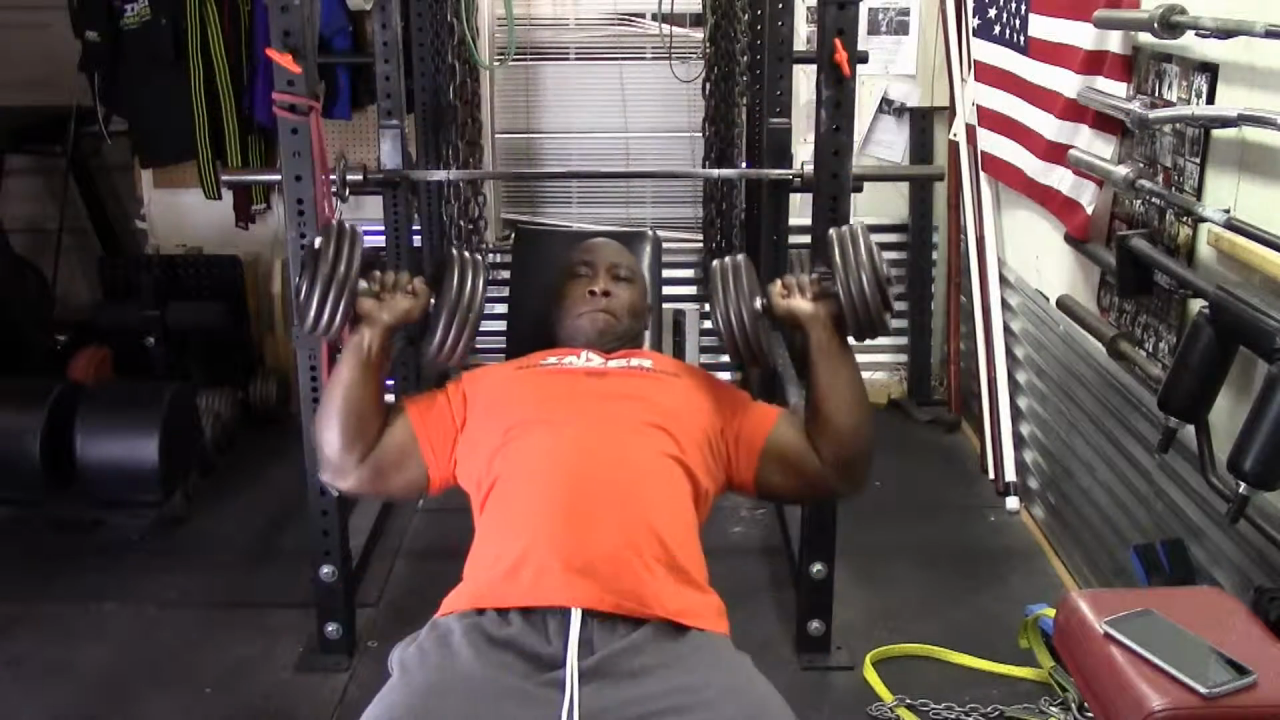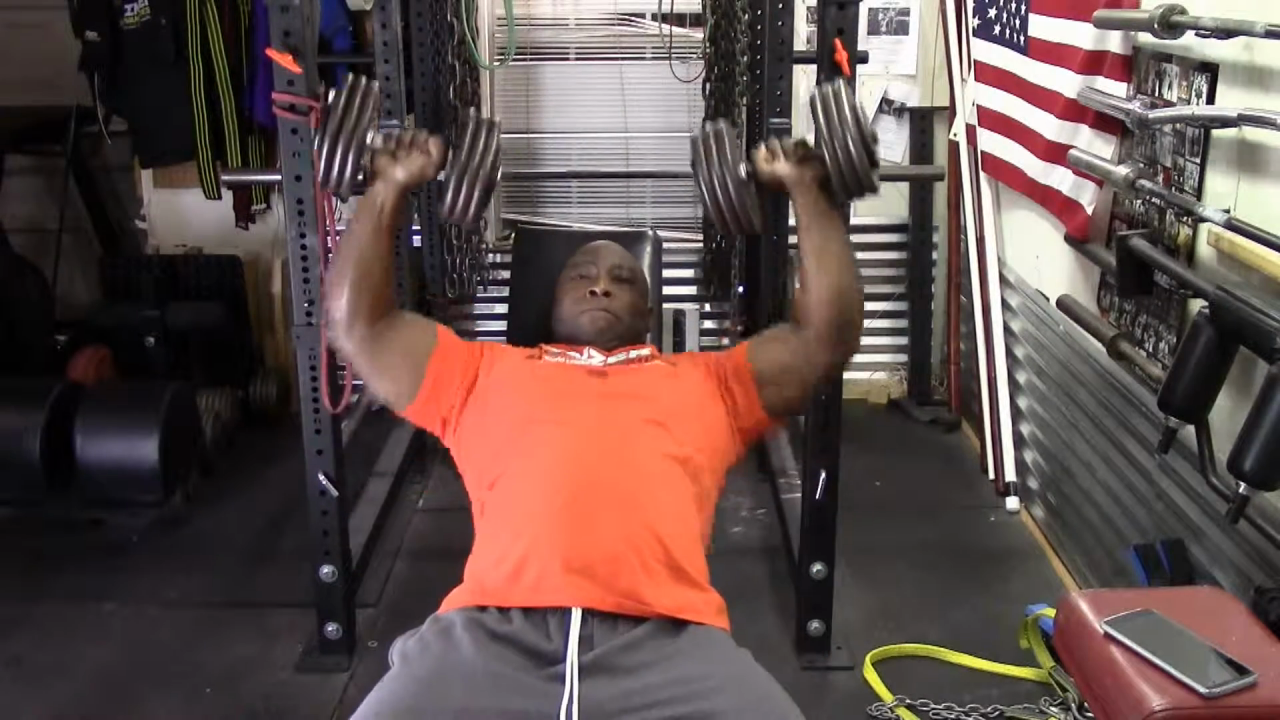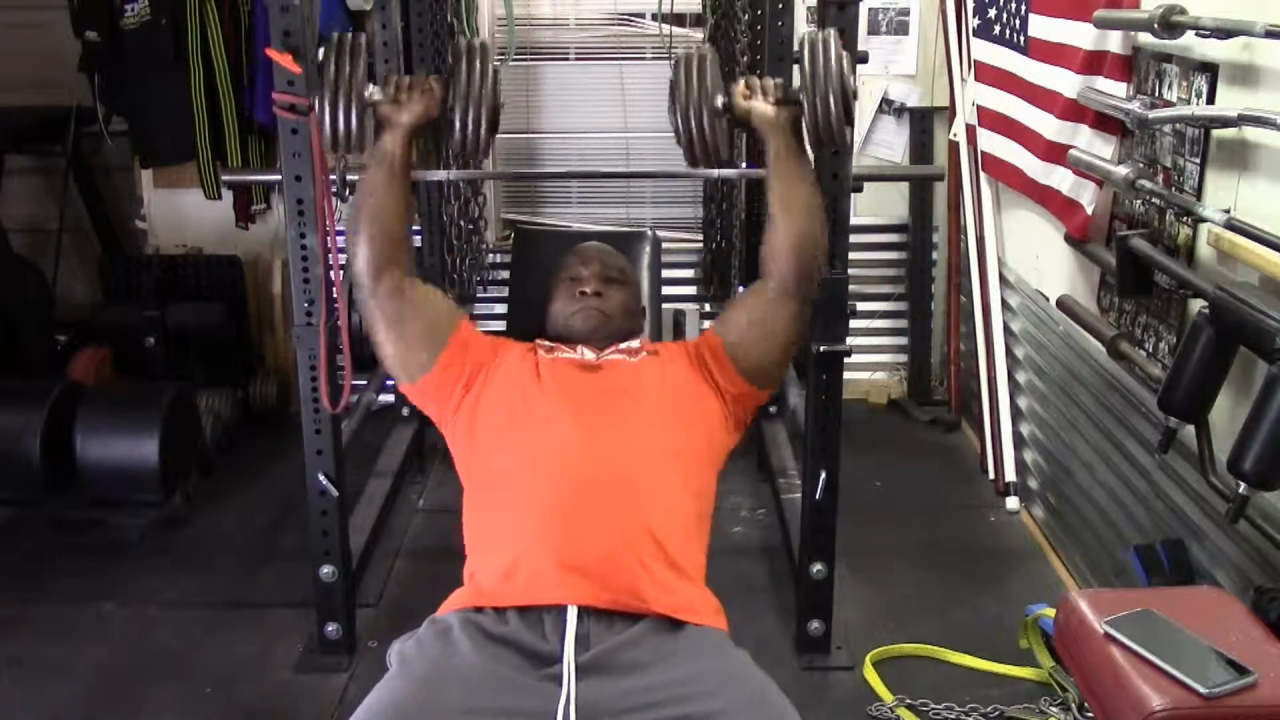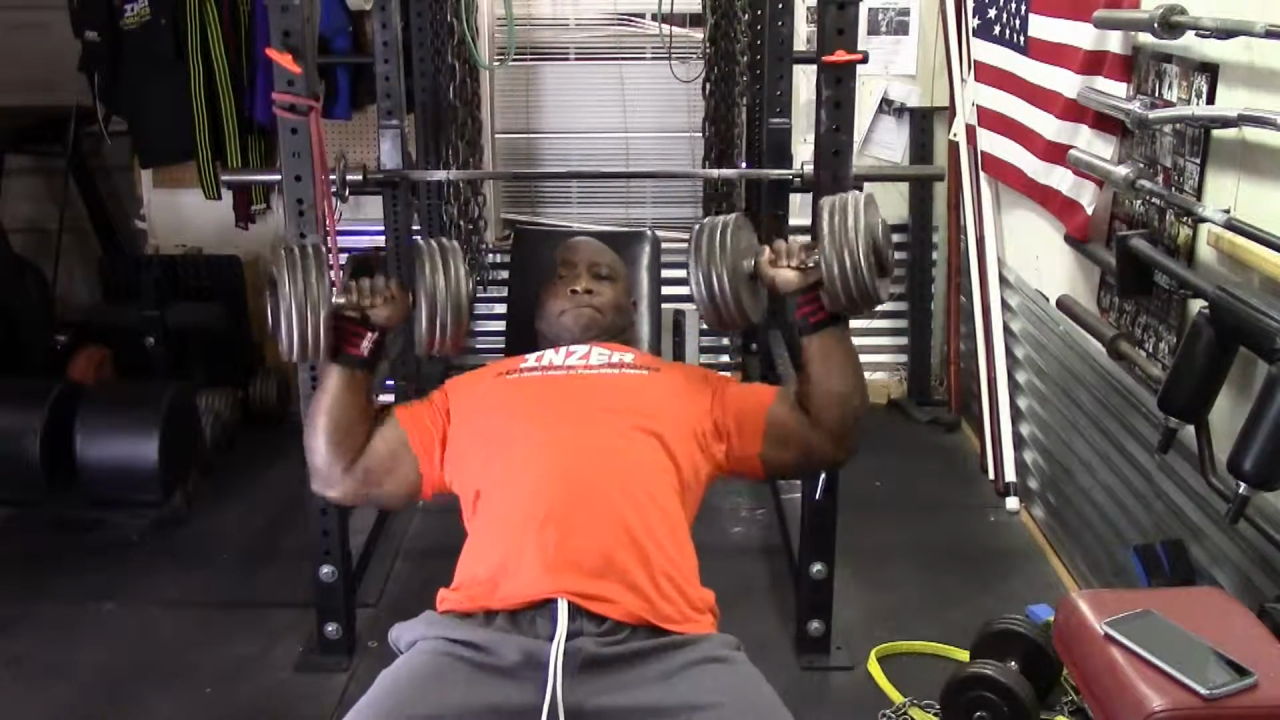
dt=0.5s
person 1, frame 1
left shoulder: (700, 392)
right shoulder: (486, 386)
left elbow: (837, 469)
right elbow: (349, 465)
left wrist: (818, 326)
right wrist: (373, 329)
left hip: (664, 640)
right hip: (491, 633)
person 1, frame 2
left shoulder: (704, 383)
right shoulder: (488, 375)
left elbow: (829, 333)
right elbow: (357, 324)
left wrist: (804, 190)
right wrist: (390, 191)
left hip: (664, 637)
right hip: (493, 628)
person 1, frame 3
left shoulder: (696, 375)
right shoulder: (487, 372)
left elbow: (791, 277)
right elbow: (382, 272)
left wrist: (776, 134)
right wrist: (397, 135)
left hip: (661, 636)
right hip: (490, 629)
person 1, frame 4
left shoulder: (693, 390)
right shoulder: (471, 392)
left elbow: (830, 435)
right elbow: (340, 474)
left wrist: (809, 297)
right wrist: (357, 337)
left hip: (659, 645)
right hip: (482, 639)
